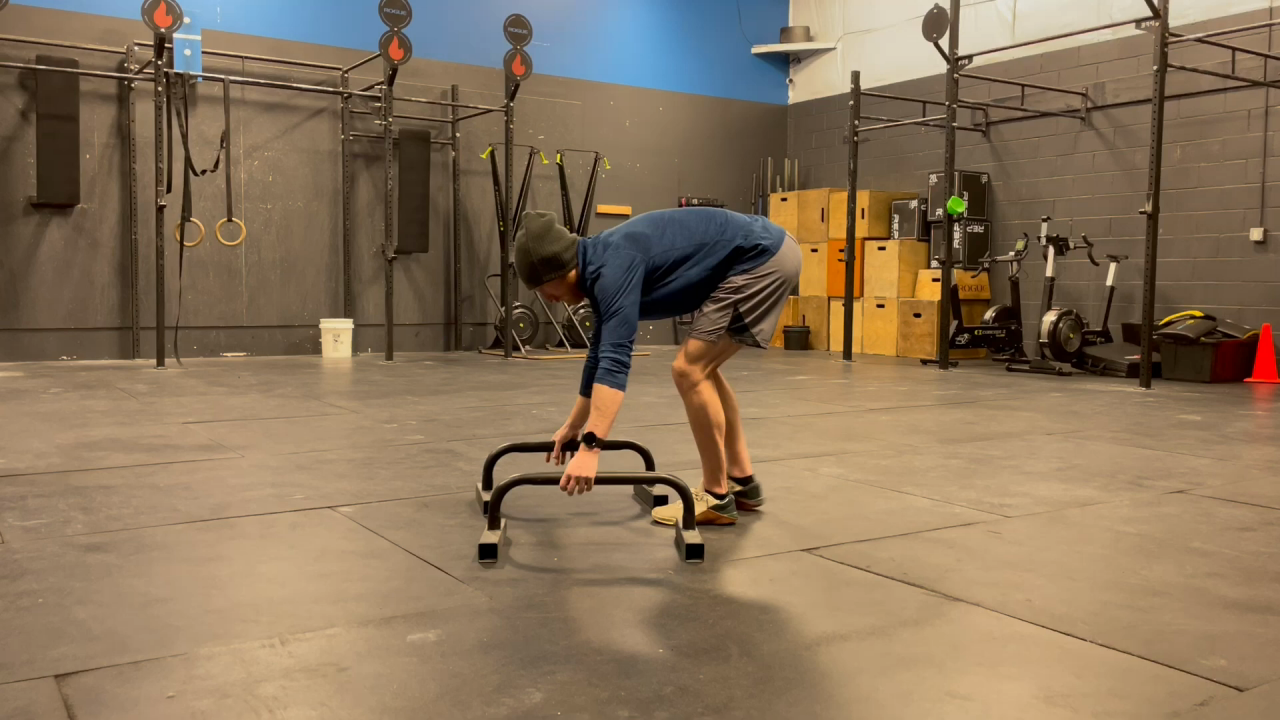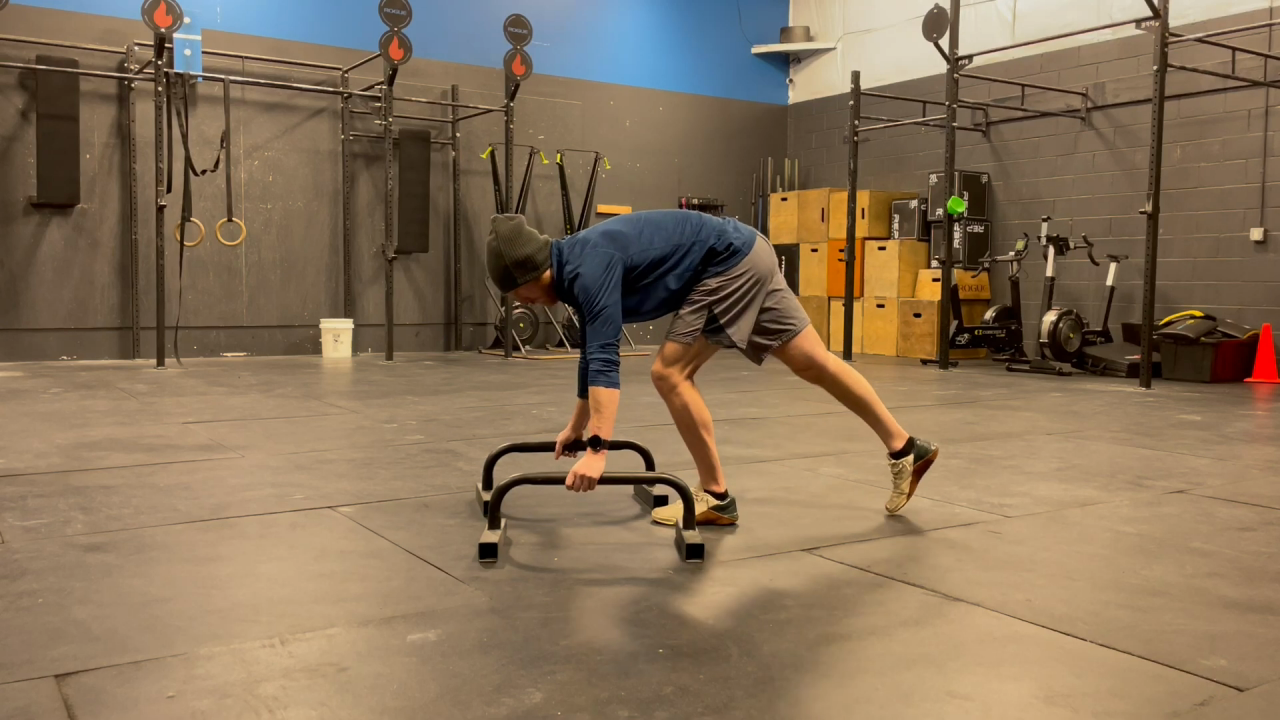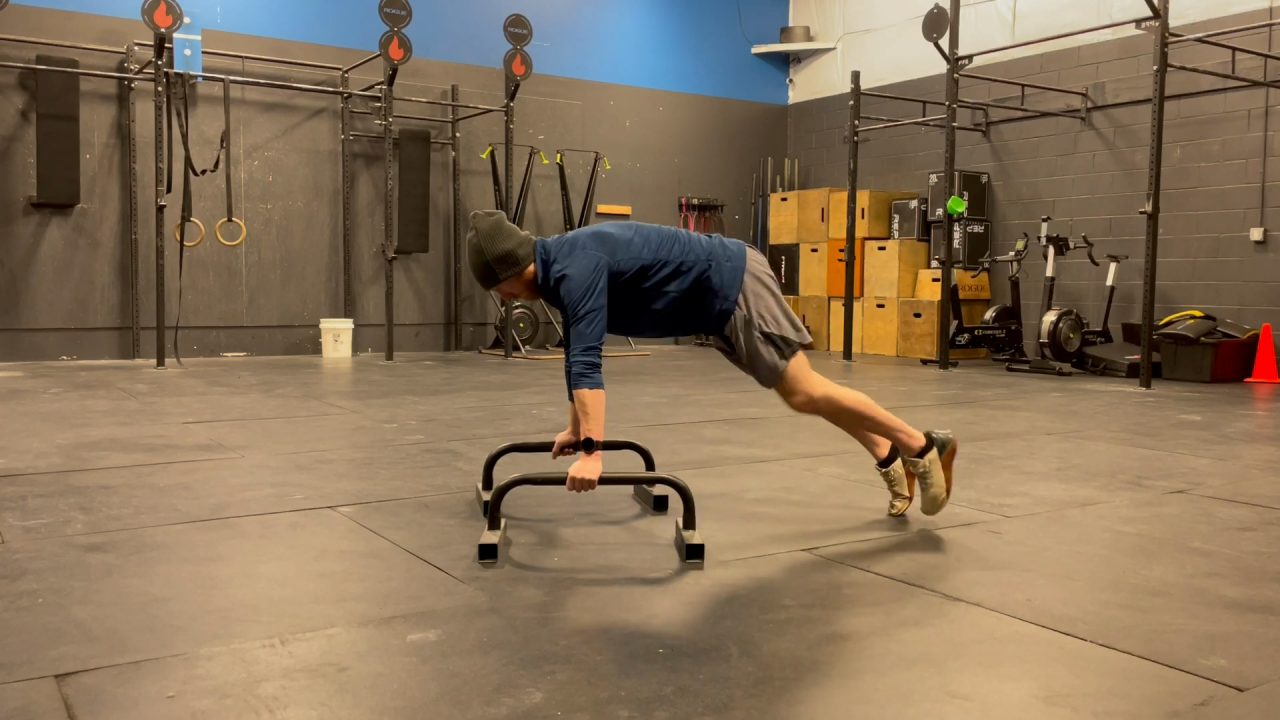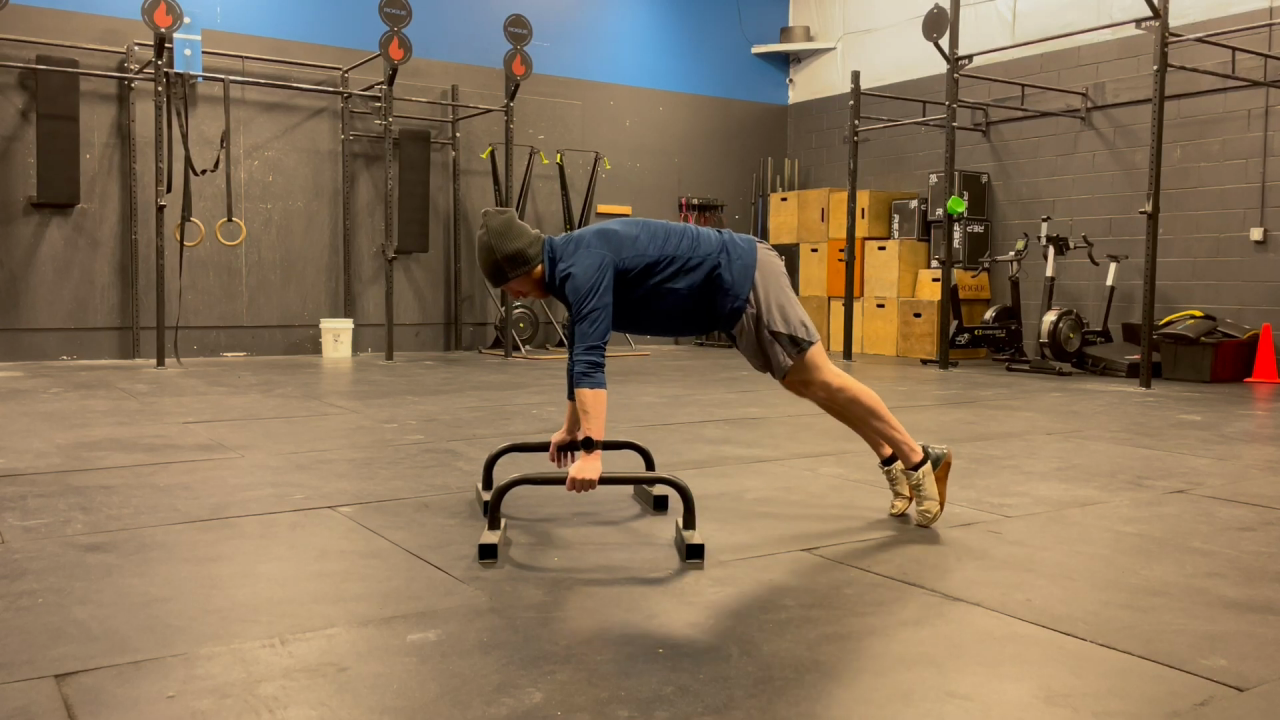
dt=0.7s
person 1, frame 1
left shoulder: (615, 268)
right shoulder: (598, 265)
left elbow: (615, 359)
right elbow: (602, 350)
left wrist: (590, 449)
right wrist: (575, 423)
left hip: (762, 257)
right hip: (766, 254)
left knee: (690, 370)
right knee: (702, 369)
left ankle: (716, 497)
right ankle: (742, 480)
person 1, frame 2
left shoulder: (589, 269)
right shoulder: (577, 269)
left elbow: (606, 359)
right elbow: (592, 353)
left wrist: (596, 450)
right wrist: (577, 426)
left hip: (733, 261)
right hip: (746, 258)
left knee: (670, 373)
right knee: (814, 364)
left ankle: (716, 496)
right ankle: (905, 449)
person 1, frame 3
left shoulder: (575, 269)
right shoulder: (563, 270)
left elbow: (588, 363)
right elbow: (578, 354)
left wrist: (591, 453)
right wrist: (575, 429)
left hip: (731, 283)
right hip: (724, 294)
left knee: (803, 391)
right knee: (798, 386)
left ankle: (922, 446)
right ankle: (888, 457)
person 1, frame 4
left shoulder: (582, 267)
right shoulder: (572, 264)
left elbow: (591, 359)
right elbow: (580, 352)
left wrist: (591, 453)
right wrist: (570, 428)
left hip: (741, 278)
right hip: (735, 281)
left knee: (819, 379)
right knee: (804, 380)
left ankle: (919, 460)
right ankle: (891, 457)
